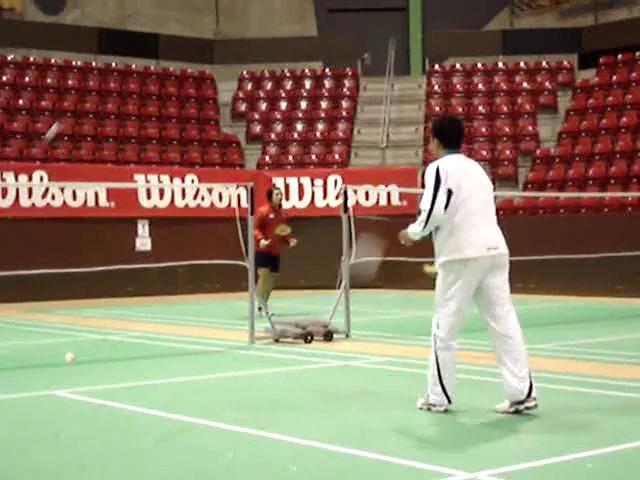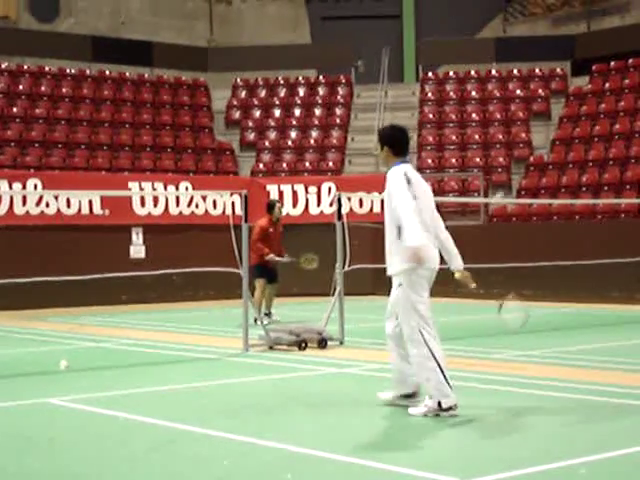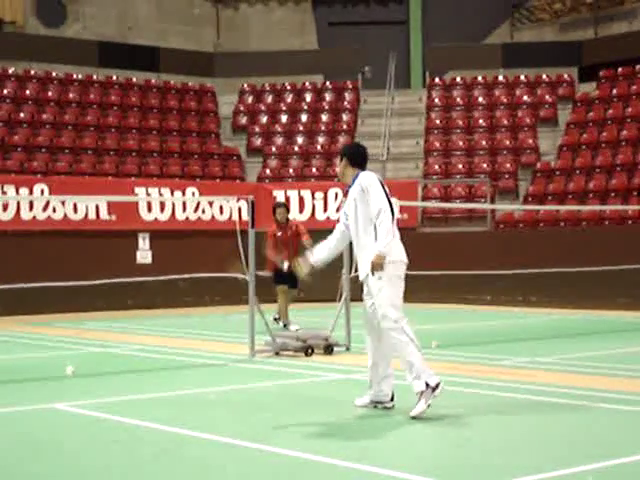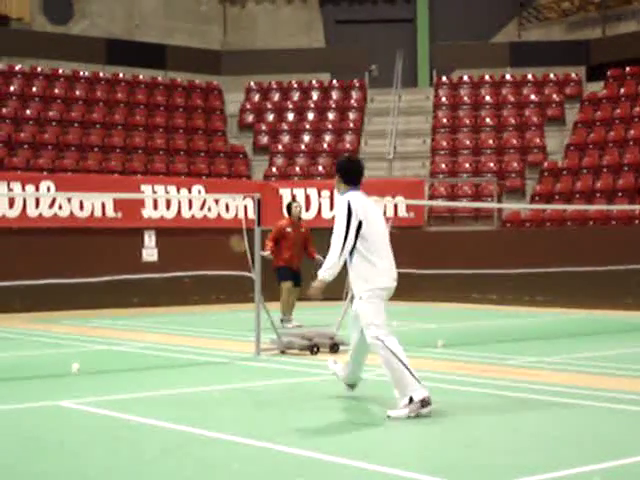
dt=1s
person 1, frame 1
left shoulder: (438, 168)
right shoulder: (476, 168)
left elbow: (432, 213)
left wrist: (411, 232)
right wrist: (441, 249)
left hip: (461, 256)
right hip: (495, 251)
left knee: (444, 328)
right knee: (504, 323)
left ankle: (438, 396)
right ankle: (522, 392)
person 1, frame 2
left shoulder: (398, 174)
right shoulder: (415, 179)
left elbow: (407, 212)
right elbow: (438, 227)
left wrist: (415, 245)
right wrist: (458, 266)
left hip: (412, 265)
right hip: (412, 265)
left knee: (417, 330)
right knee: (396, 325)
left ankle: (442, 398)
right ankle: (406, 387)
person 1, frame 3
left shoulder: (369, 180)
right shoulder: (350, 200)
left elbow: (386, 212)
right elbow: (337, 240)
left wrist: (381, 251)
right wrist: (310, 260)
left hip: (386, 263)
right hip: (371, 270)
left knee: (391, 322)
right knee: (373, 330)
left ankle: (427, 381)
right ankle: (381, 393)
person 1, frame 4
left shoulder: (346, 202)
right shoulder: (367, 202)
left elbow: (342, 242)
left wrist: (322, 277)
left hip: (371, 283)
right hip: (379, 278)
left knee: (378, 337)
right knee: (358, 325)
left ankle: (417, 397)
right ankle: (350, 375)
person 2, frame 1
left shoulder: (281, 213)
right shoulder: (263, 211)
right elbow: (254, 228)
left wrist: (289, 240)
right wrist: (260, 239)
left hip: (275, 251)
right hip: (263, 250)
left knee: (273, 277)
right knee: (263, 276)
left ankle: (264, 302)
right ankle: (261, 305)
person 2, frame 2
left shoulder: (278, 224)
right shoulder: (262, 224)
right elbow: (255, 242)
left wrist: (283, 255)
right wrist: (266, 253)
left hip: (272, 262)
right hip: (259, 261)
left knee: (272, 286)
right knee: (260, 286)
left ankle: (267, 312)
right ankle: (258, 316)
person 2, frame 3
left shoulder: (295, 225)
right shoulder: (273, 231)
left elbow: (304, 235)
right elbow: (270, 250)
left wrist: (306, 242)
right wrist: (278, 261)
left hip: (292, 267)
right hip: (279, 267)
left knee: (291, 294)
right knee: (283, 292)
left ankle: (278, 316)
right ankle: (286, 322)
person 2, frame 4
left shoulder: (303, 227)
right shoulder: (282, 225)
left elbow: (308, 245)
right elbow: (270, 239)
left wrist: (315, 255)
right wrist: (269, 251)
left hip: (296, 265)
right hip: (282, 263)
left knee: (295, 292)
right knee: (287, 288)
left ankle: (288, 317)
right ankle: (283, 317)
